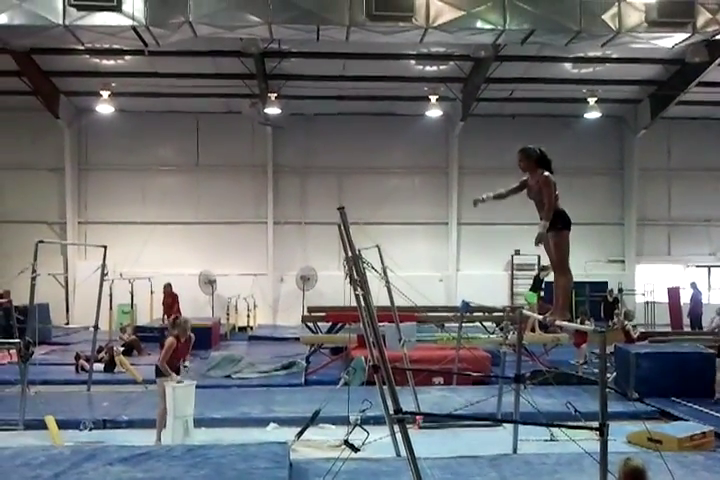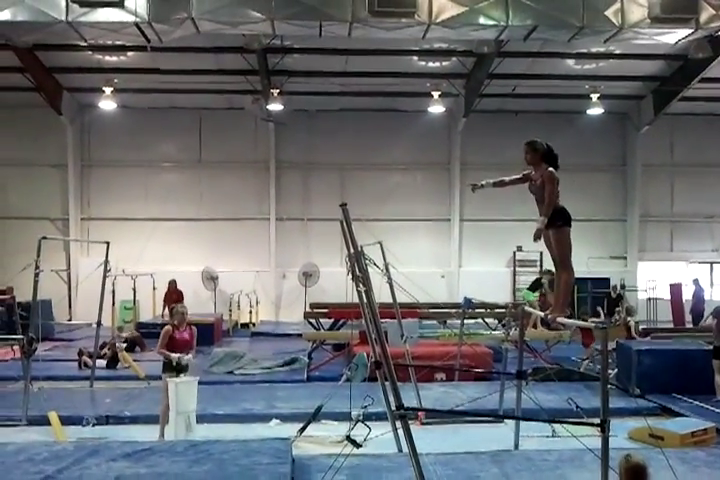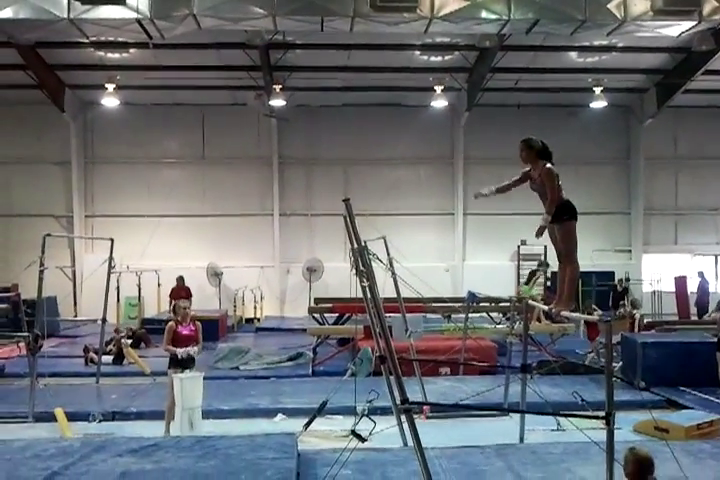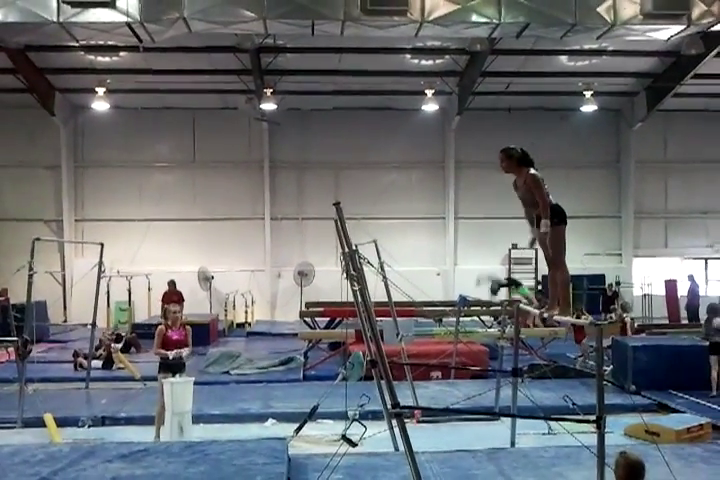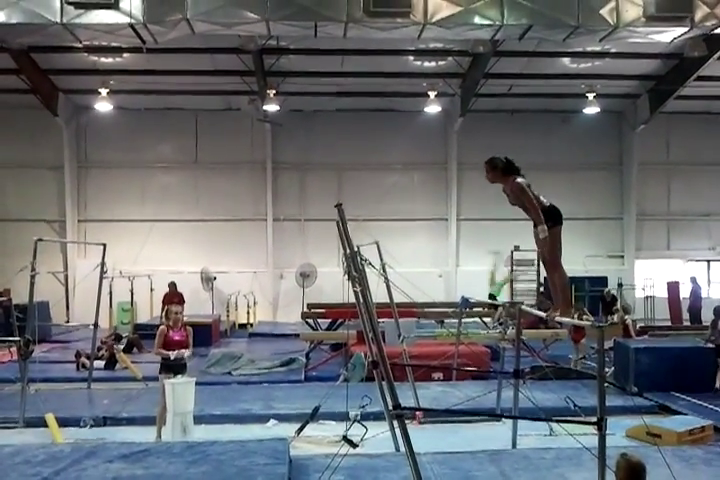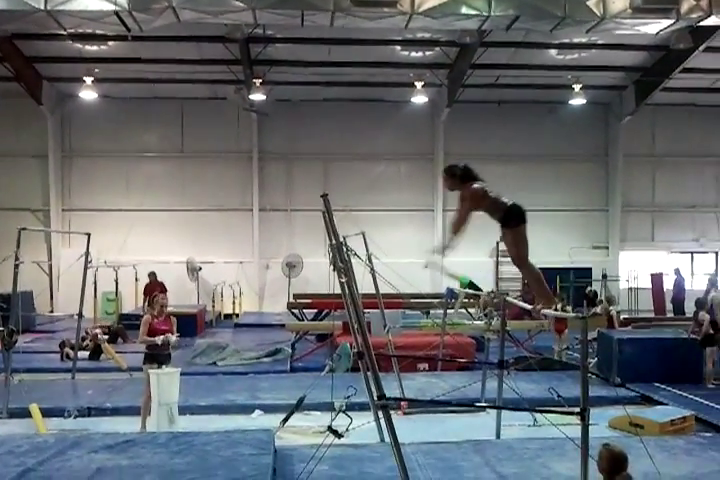
dt=0.3s
person 1, frame 1
left shoulder: (545, 178)
right shoulder: (527, 181)
left elbow: (550, 206)
right elbow: (507, 192)
left wrist: (541, 230)
right wrist: (485, 197)
left hip: (558, 221)
right hip: (548, 222)
left knee: (563, 267)
right knee: (557, 269)
left ankle: (564, 311)
right ankle: (557, 310)
person 1, frame 2
left shoulder: (549, 173)
right shoulder: (531, 175)
left elbow: (550, 202)
right elbow: (507, 181)
left wrist: (540, 225)
right wrist: (483, 184)
left hip: (559, 218)
right hip: (548, 220)
left knee: (565, 265)
right knee: (558, 265)
left ankle: (563, 307)
right ankle: (557, 306)
person 1, frame 3
left shoulder: (547, 169)
right shoulder: (530, 173)
left elbow: (552, 198)
right elbow: (510, 185)
left wrist: (544, 223)
right wrist: (487, 192)
left hip: (564, 212)
right hip: (554, 214)
left knee: (570, 258)
right knee: (562, 259)
left ankle: (568, 301)
right ankle: (560, 300)
person 1, frame 4
left shoulder: (531, 176)
right shoulder: (516, 182)
left elbow: (544, 203)
left wrist: (545, 229)
right wrist: (534, 232)
left hip: (554, 216)
right hip: (543, 218)
left knee: (558, 263)
right knee: (551, 264)
left ankle: (565, 307)
right ankle: (553, 304)
person 1, frame 5
left shoulder: (517, 184)
right shoulder: (506, 187)
left elbow: (534, 208)
left wrist: (543, 233)
right wrist: (540, 229)
left hip: (549, 216)
right hip: (540, 219)
left knee: (554, 264)
right knee: (548, 265)
left ankle: (566, 308)
right ankle: (559, 306)
person 1, frame 6
left shoulder: (471, 192)
right shoulder: (467, 193)
left elbow: (462, 219)
right elbow: (460, 218)
left wrist: (449, 242)
right wrist: (450, 241)
left hip: (512, 216)
right hip: (507, 219)
left knee: (522, 262)
right knee: (518, 261)
left ankle: (548, 299)
right ankle: (543, 299)
person 2, frame 1
left shoulder: (191, 338)
right shoulder: (172, 340)
right elbow: (162, 362)
left wrist: (185, 364)
right wrist: (172, 376)
left hip: (176, 369)
right hip: (162, 371)
right knee: (164, 405)
right ankle: (158, 438)
person 2, frame 2
left shoulder: (192, 329)
right shoulder: (168, 329)
left elbow: (193, 348)
right elbow: (159, 349)
left wrist: (190, 356)
right wrist: (172, 356)
left hip: (184, 366)
right hip: (169, 366)
right knee: (168, 400)
right ankle: (161, 434)
person 2, frame 3
left shoulder: (196, 325)
right shoulder: (172, 325)
left elbow: (200, 344)
right elbow: (165, 346)
left wrist: (195, 350)
right wrist: (178, 351)
left hip: (190, 361)
right hip: (175, 362)
right knee: (173, 396)
right ankle: (167, 429)
person 2, frame 4
left shoulder: (186, 329)
right shoulder: (162, 329)
left elbow: (189, 347)
right elbow: (156, 350)
left wrist: (185, 352)
right wrist: (171, 353)
left hip: (180, 366)
right hip: (165, 367)
right knee: (163, 401)
right ankle: (157, 435)
person 2, frame 5
left shoulder: (187, 329)
right shoulder: (163, 329)
left elbow: (190, 348)
right elbow: (157, 350)
left wrist: (186, 353)
right wrist: (172, 354)
left hip: (182, 367)
right hip: (167, 367)
right knee: (165, 402)
right ankle: (158, 435)
person 2, frame 6
left shoulder: (171, 319)
right shoulder: (148, 318)
left elbow: (174, 338)
right elbow: (141, 339)
left wrist: (172, 339)
right wrist: (159, 339)
left hip: (166, 357)
right hip: (151, 357)
right knee: (149, 392)
right ankle: (143, 425)
